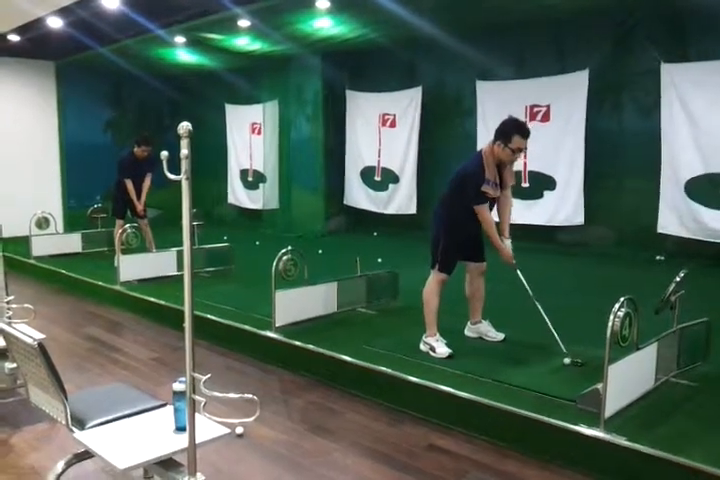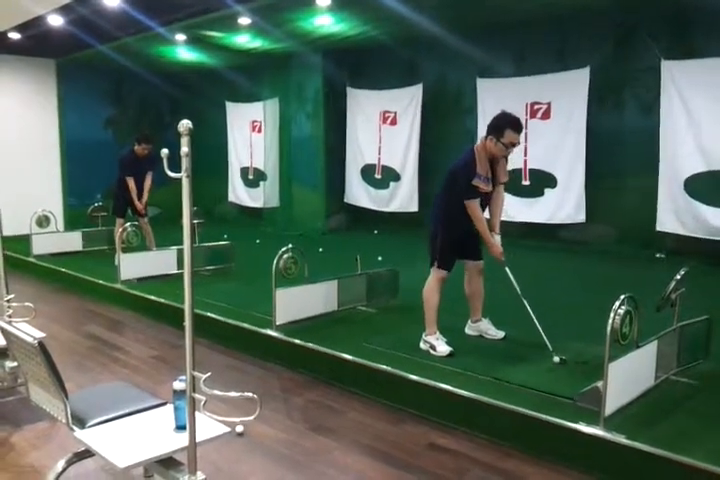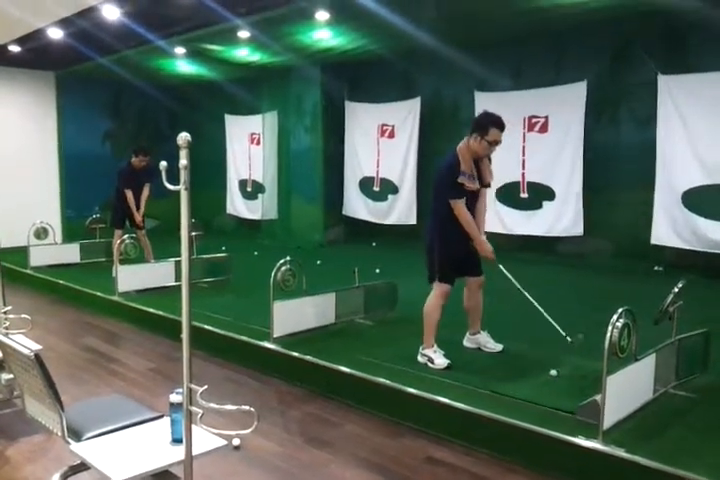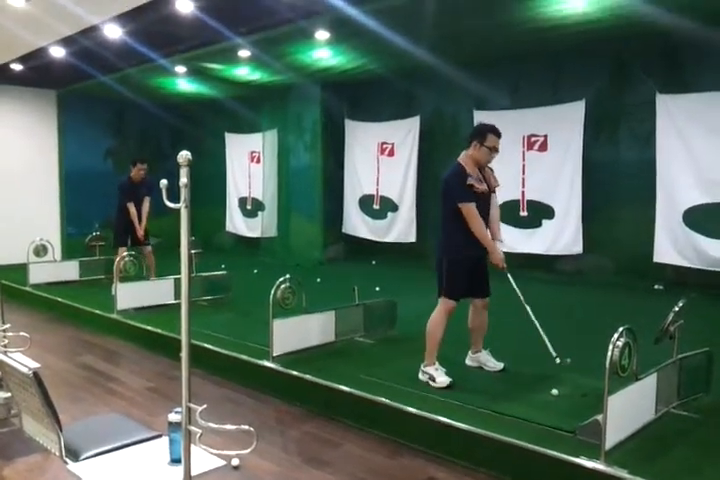
dt=0.5s
person 1, frame 1
left shoulder: (505, 162)
right shoulder: (474, 171)
left elbow: (506, 195)
right elbow: (484, 214)
left wrist: (505, 236)
right wrist: (501, 249)
left hip: (471, 224)
right hip: (449, 223)
left knee: (478, 269)
right knee: (439, 275)
left ankle: (475, 323)
right ankle: (430, 337)
person 1, frame 2
left shoulder: (499, 158)
right shoulder: (466, 166)
left elbow: (498, 192)
right elbow: (473, 208)
left wrist: (496, 232)
right wrist: (490, 244)
left hip: (468, 222)
right hip: (446, 221)
left knee: (476, 267)
right knee: (439, 273)
left ankle: (476, 322)
right ankle: (430, 335)
person 1, frame 3
left shoulder: (483, 161)
right shoulder: (452, 167)
left elbow: (481, 198)
right elbow: (460, 210)
left wrist: (481, 236)
right wrist: (481, 242)
left hip: (465, 235)
right hip: (444, 235)
left knee: (476, 281)
right knee: (442, 288)
left ankle: (474, 334)
right ankle: (427, 348)
person 1, frame 4
left shoulder: (486, 174)
right shoulder: (457, 175)
left elbow: (493, 207)
right elbow: (471, 216)
left wrist: (497, 242)
right wrist: (492, 248)
left hip: (476, 250)
right hip: (454, 251)
left knee: (481, 301)
right knee: (447, 304)
left ankle: (476, 353)
right ankle: (429, 366)
person 2, frame 1
left shoulder: (150, 160)
right shoulder: (125, 160)
left elbow: (147, 179)
right elbow: (128, 183)
left wrist: (142, 200)
right wrist: (135, 203)
left hip: (138, 194)
right hip: (122, 194)
left knee: (144, 222)
right knee: (120, 223)
left ankle: (153, 251)
right ankle: (118, 255)
person 2, frame 2
left shoulder: (151, 158)
right shoulder: (126, 158)
left elbow: (148, 177)
right elbow: (130, 181)
left wrist: (145, 197)
right wrist: (135, 202)
left hip: (139, 193)
right hip: (123, 192)
left knee: (144, 221)
right knee: (120, 221)
left ankle: (153, 249)
right ankle: (118, 253)
person 2, frame 3
left shoulder: (148, 170)
right shoulder: (124, 171)
left elbow: (146, 190)
right elbow: (128, 194)
left wrist: (141, 210)
right wrist: (135, 214)
left hip: (137, 204)
right hip: (121, 204)
left knee: (142, 233)
right knee: (118, 233)
left ankle: (151, 261)
right ankle: (116, 265)
person 2, frame 4
left shoulder: (147, 184)
right shoulder: (125, 185)
left elbow: (146, 204)
right elbow: (131, 207)
left wrist: (143, 225)
right wrist: (137, 228)
left hip: (139, 221)
right hip: (123, 221)
left knee: (148, 250)
right knee: (122, 251)
left ankle: (152, 279)
right ankle: (116, 283)
